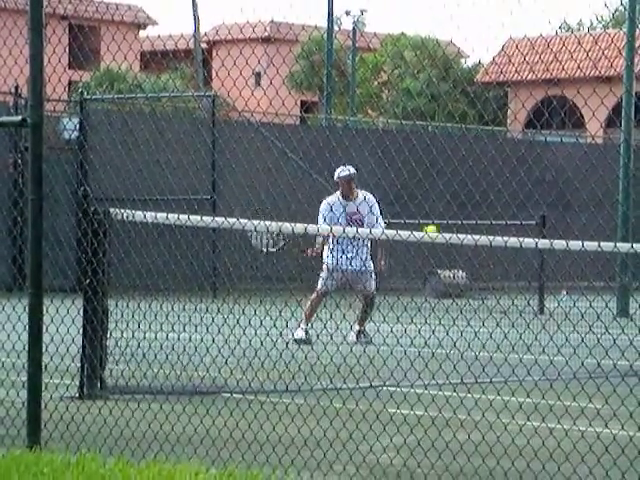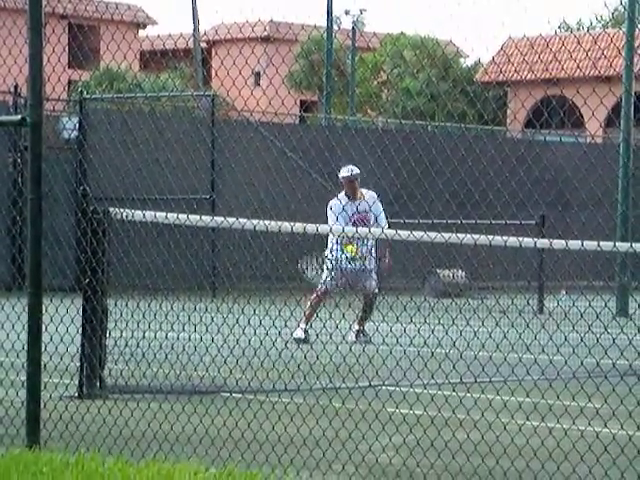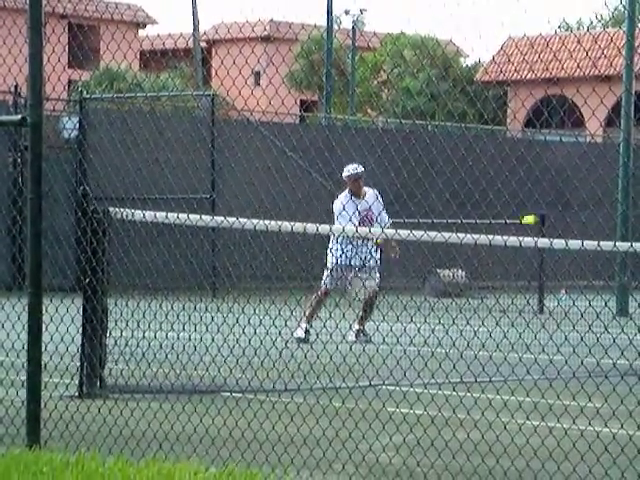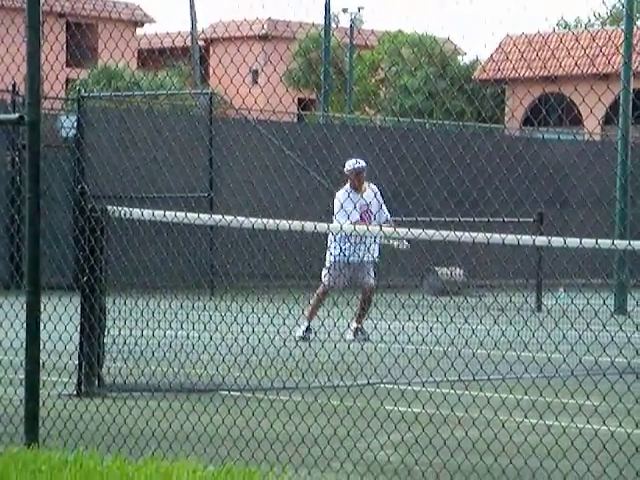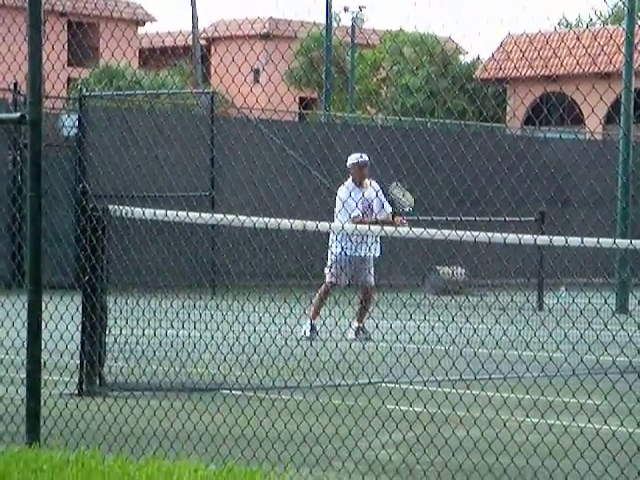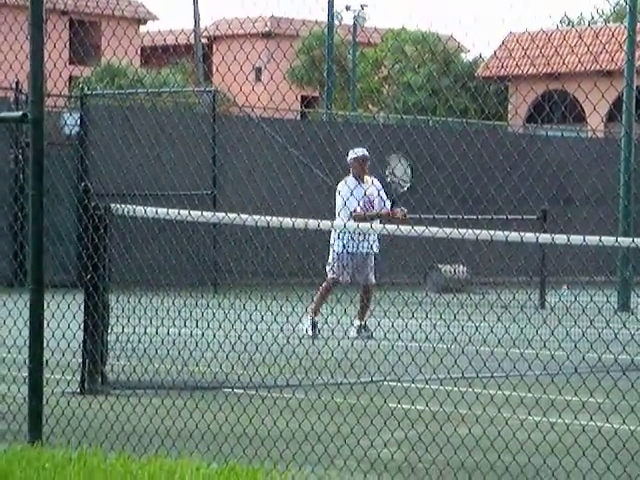
dt=0.1s
person 1, frame 1
left shoulder: (368, 200)
right shoulder: (329, 204)
left elbow: (378, 229)
left wrist: (381, 255)
right wrist: (318, 248)
left hip: (362, 258)
right hip: (337, 258)
left knee: (370, 295)
right knee: (322, 291)
left ankle: (358, 330)
right ankle: (303, 327)
person 1, frame 2
left shoulder: (371, 198)
right shoulder: (336, 204)
left elbow: (381, 227)
right elbow: (339, 233)
left wrist: (385, 253)
right wrist: (351, 250)
left hip: (365, 258)
right hip: (340, 257)
left knee: (371, 295)
right knee: (322, 291)
left ankle: (358, 329)
right ankle: (302, 327)
person 1, frame 3
left shoulder: (374, 195)
right shoulder: (342, 202)
left elbow: (384, 223)
left wrist: (391, 243)
right wrist: (375, 239)
left hip: (367, 256)
right hip: (342, 254)
left knee: (373, 292)
right knee: (326, 289)
left ankle: (358, 329)
right ankle: (304, 326)
person 1, frame 4
left shoulder: (373, 191)
right shoulder: (342, 197)
left elbow: (383, 218)
right elbow: (354, 225)
left hip: (365, 251)
right hip: (341, 251)
left knee: (368, 289)
right knee: (326, 287)
left ankle: (356, 327)
right ankle: (306, 324)
person 1, frame 5
left shoulder: (374, 187)
right shoulder: (345, 191)
left elbow: (386, 213)
right elbow: (356, 220)
left wrist: (395, 220)
right wrist: (381, 220)
left hip: (366, 248)
right hip: (343, 246)
left knee: (368, 288)
right knee: (330, 284)
left ankle: (357, 327)
right ankle: (311, 322)
person 1, frame 6
left shoulder: (374, 183)
right shoulder: (345, 186)
left elbow: (385, 209)
right elbow: (356, 216)
left wrist: (395, 213)
right wrist: (380, 214)
left hip: (366, 245)
right hip: (345, 243)
left knee: (368, 286)
right knee: (332, 281)
left ankle: (359, 325)
right ankle: (311, 318)
